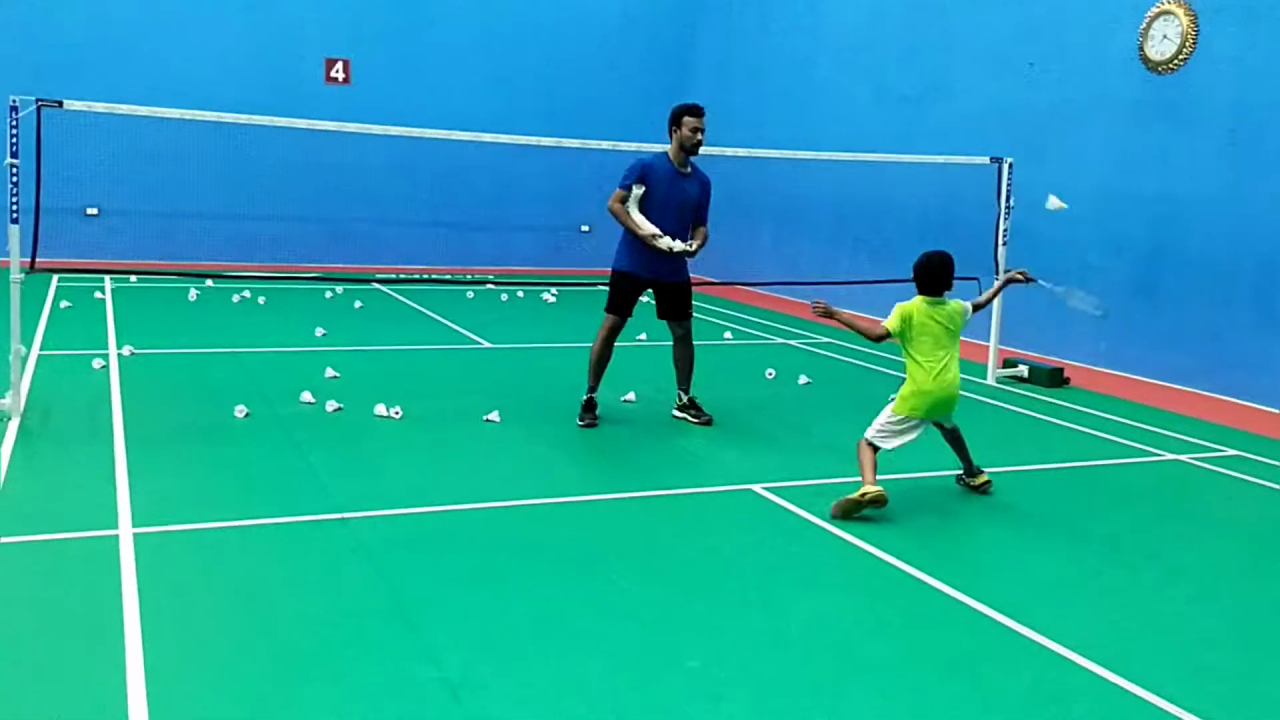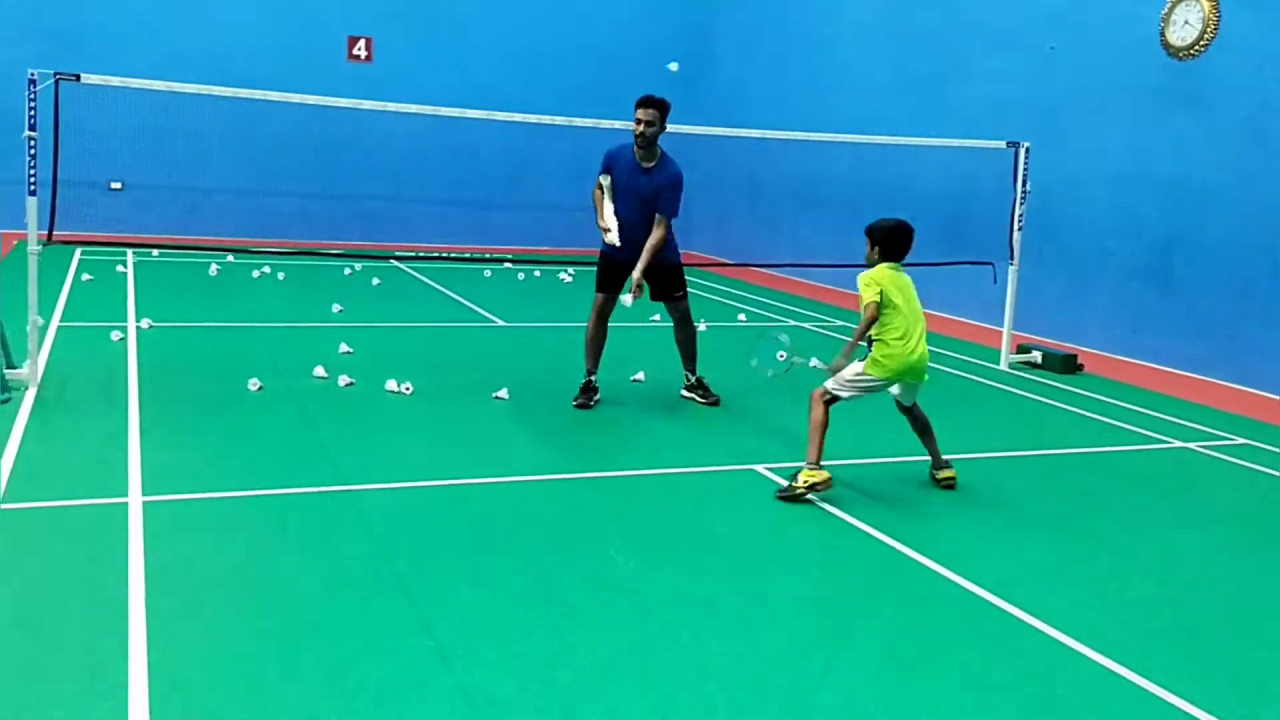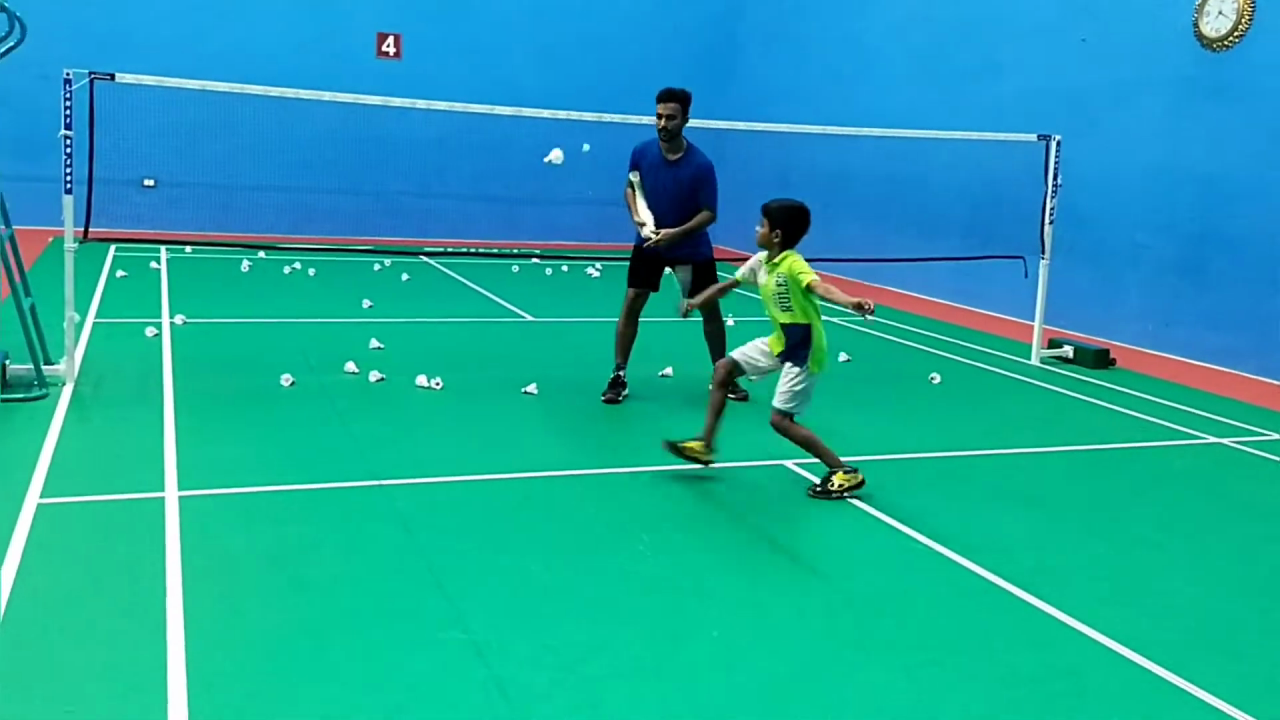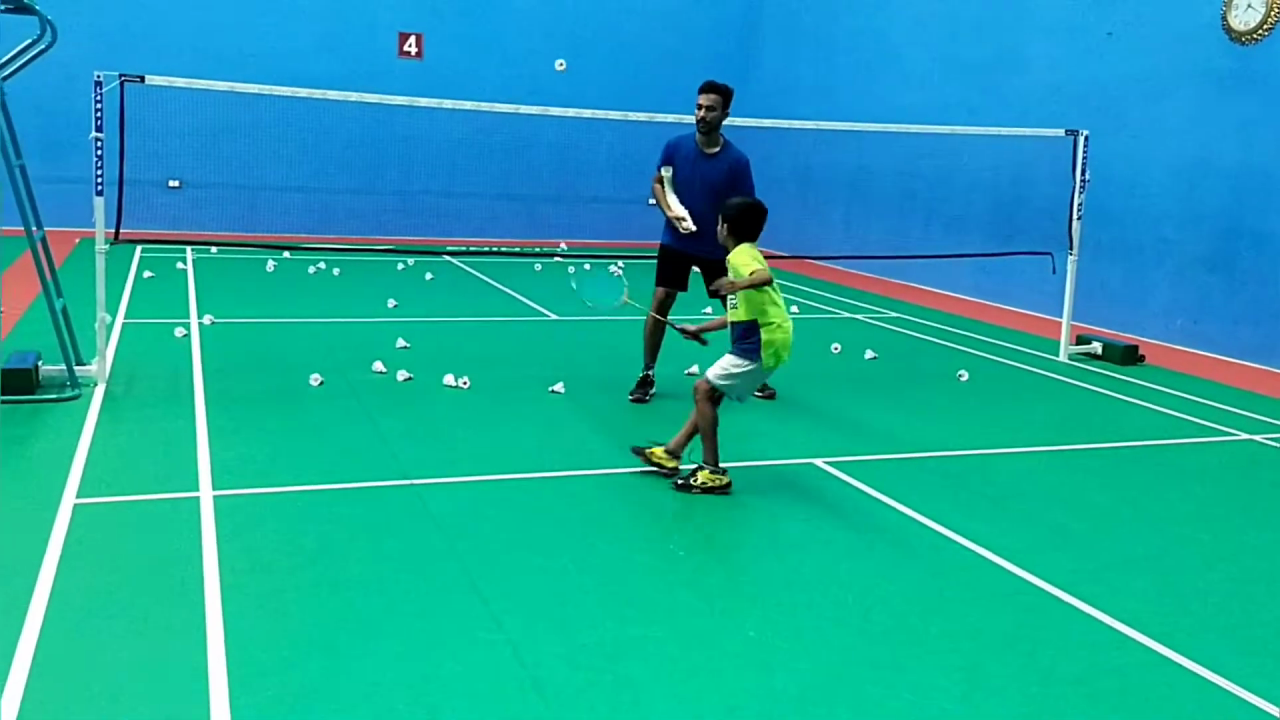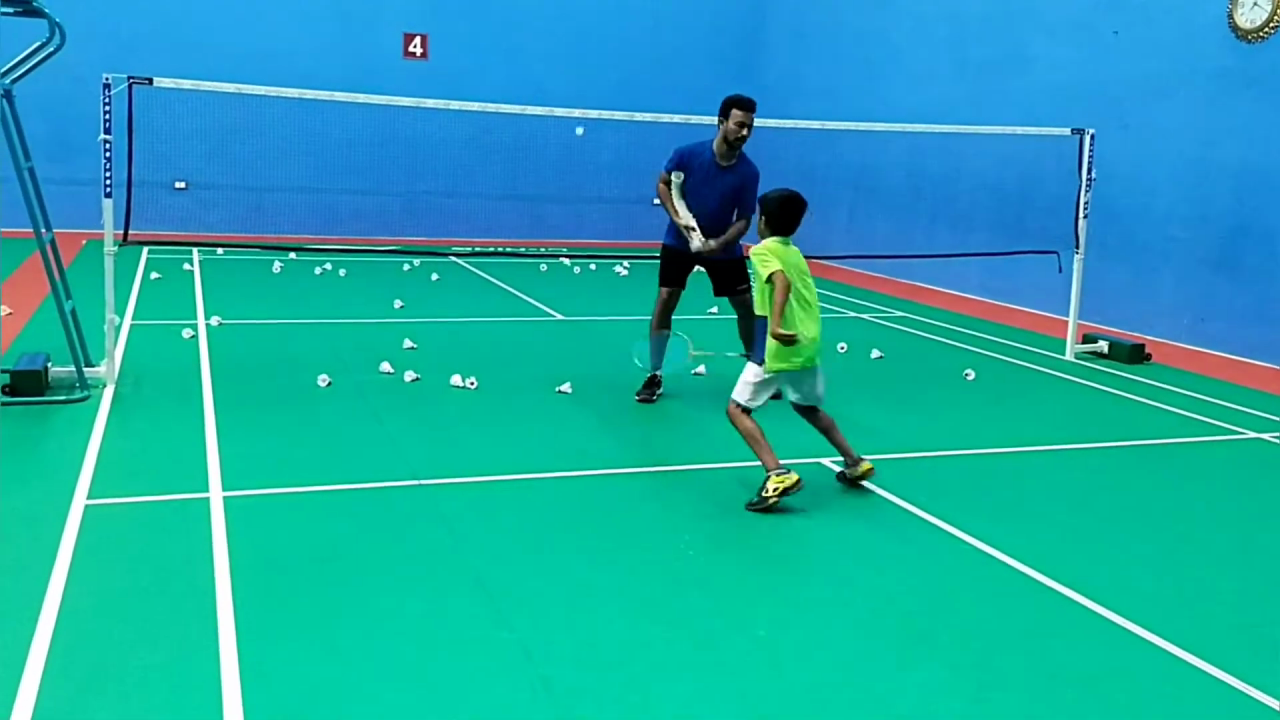
dt=0.4s
person 1, frame 1
left shoulder: (702, 182)
right shoulder: (645, 166)
left elbow: (700, 225)
right elbow: (615, 203)
left wrist: (695, 243)
right wrist: (641, 231)
left hip: (674, 271)
right hip: (632, 264)
left knee: (683, 333)
right knee: (610, 327)
left ankle: (684, 400)
right ankle: (590, 399)
person 1, frame 2
left shoulder: (671, 174)
right shoulder: (614, 156)
left elbow: (661, 228)
right elbow: (600, 188)
left wrist: (641, 271)
right wrist: (602, 220)
left hip: (659, 253)
right hip: (616, 248)
left knee: (681, 313)
right knee: (600, 307)
left ankle: (692, 381)
right ankle: (590, 382)
person 1, frame 3
left shoulder: (701, 165)
right shoulder: (641, 152)
left elbow: (709, 214)
right elbow: (631, 187)
left wrist: (675, 233)
right wrist: (638, 216)
left hip: (692, 248)
right hip: (649, 241)
left knee: (711, 308)
right knee: (632, 303)
right ankle: (619, 375)
person 1, frame 4
left shoulder: (736, 161)
right shoulder: (674, 147)
right elbow: (658, 183)
right wrist: (670, 211)
left hip: (718, 245)
right hip: (677, 242)
right knee: (660, 302)
right ankle: (647, 375)
person 1, frame 5
left shoulder: (749, 173)
right shoulder: (689, 154)
left elbow: (743, 221)
right elbow: (662, 184)
left wrist: (715, 246)
right wrist: (678, 218)
left hip: (723, 245)
right hip: (680, 241)
left knee: (746, 308)
right knee: (665, 301)
right ankle: (654, 376)
person 2, frame 1
left shoulder: (907, 311)
right shoulder: (959, 310)
left elbow: (878, 334)
right elbow: (978, 304)
left wrist: (835, 315)
right wrist: (1006, 281)
left hip: (918, 396)
right hip: (949, 393)
left knee: (868, 443)
right knee: (943, 421)
left ankle: (869, 489)
right ankle: (974, 474)
person 2, frame 2
left shoulder: (871, 277)
right shoulder: (905, 280)
left elbow: (872, 315)
left wrist: (849, 352)
left hip: (889, 360)
right hip: (915, 362)
left knee: (820, 397)
right knee: (908, 406)
left ankle: (813, 474)
right ankle: (942, 469)
person 2, frame 3
left shoulder: (795, 266)
right shoulder: (761, 261)
left elbow: (824, 288)
right elbow: (730, 283)
left wrist: (856, 302)
right wrist: (698, 300)
left hip: (803, 351)
right hip: (779, 343)
left knee: (780, 419)
right knee: (725, 367)
left ankle: (845, 473)
right ankle: (703, 446)
person 2, frame 4
left shoulder: (741, 255)
right shoulder: (748, 257)
left elbow: (765, 277)
left wrist: (733, 285)
right wrist: (700, 329)
left hip: (763, 343)
right hip: (763, 339)
left knee: (705, 391)
right knee: (712, 392)
left ankle: (713, 473)
right ankle: (671, 452)
person 2, frame 5
left shoulder: (762, 252)
right shoulder: (796, 255)
left elbow: (781, 282)
left wrist: (774, 325)
left hip: (779, 351)
right hip: (809, 345)
left knee: (737, 409)
right knee: (806, 405)
left ankle: (778, 475)
right ankle: (854, 463)
